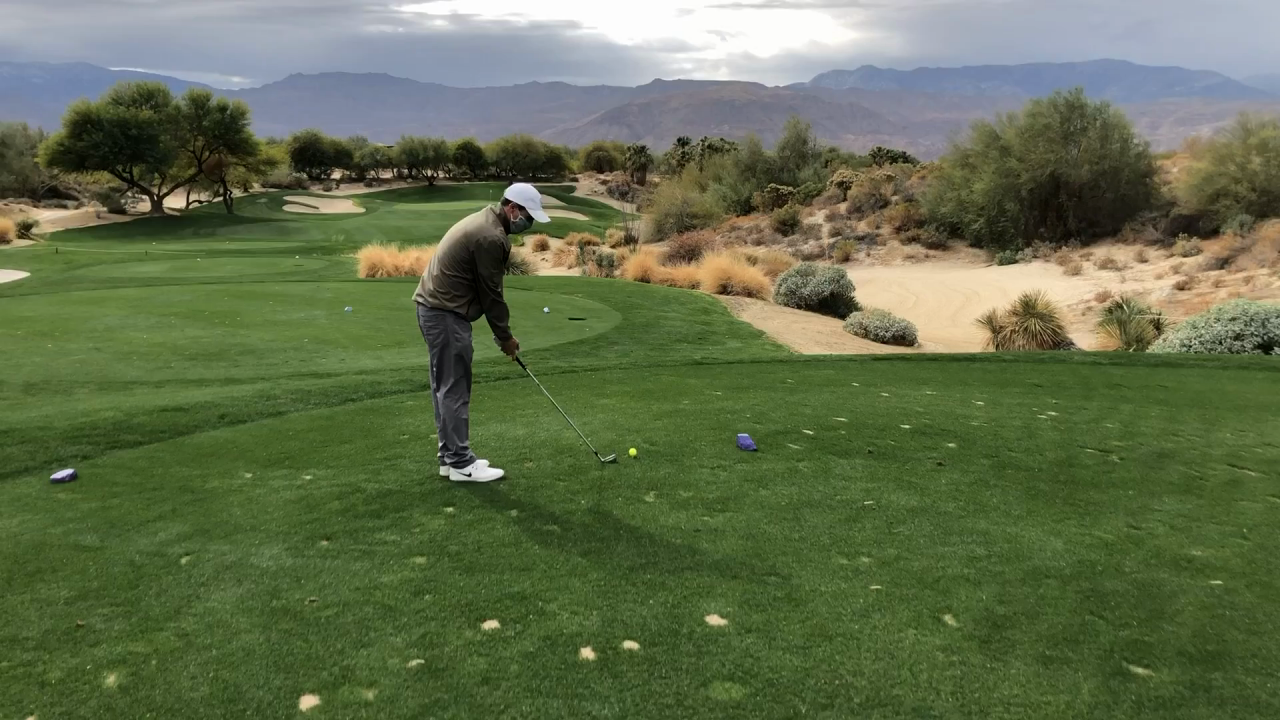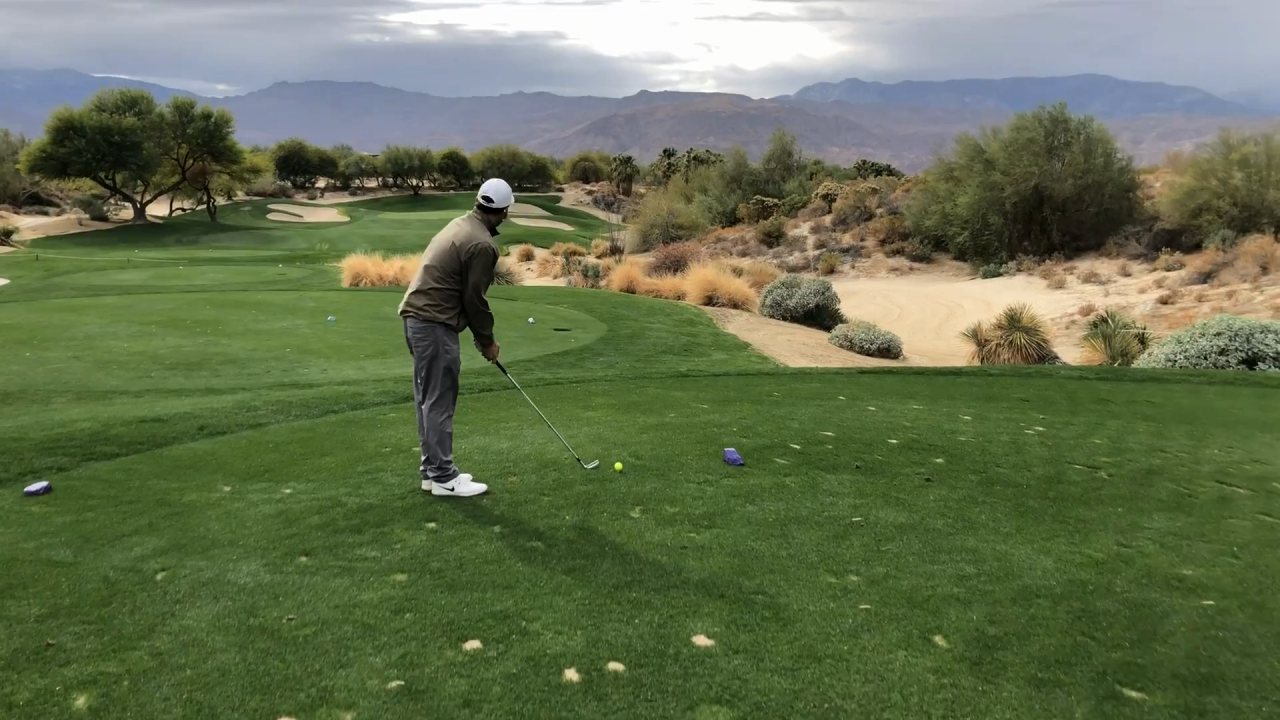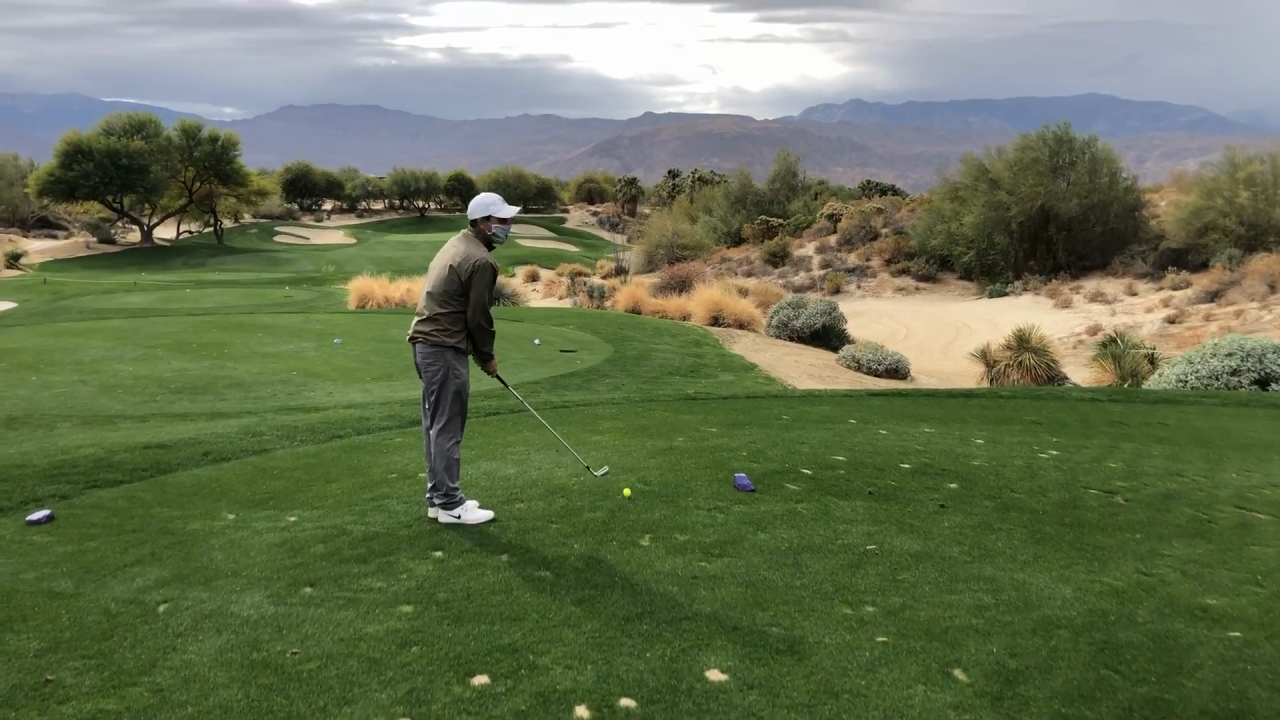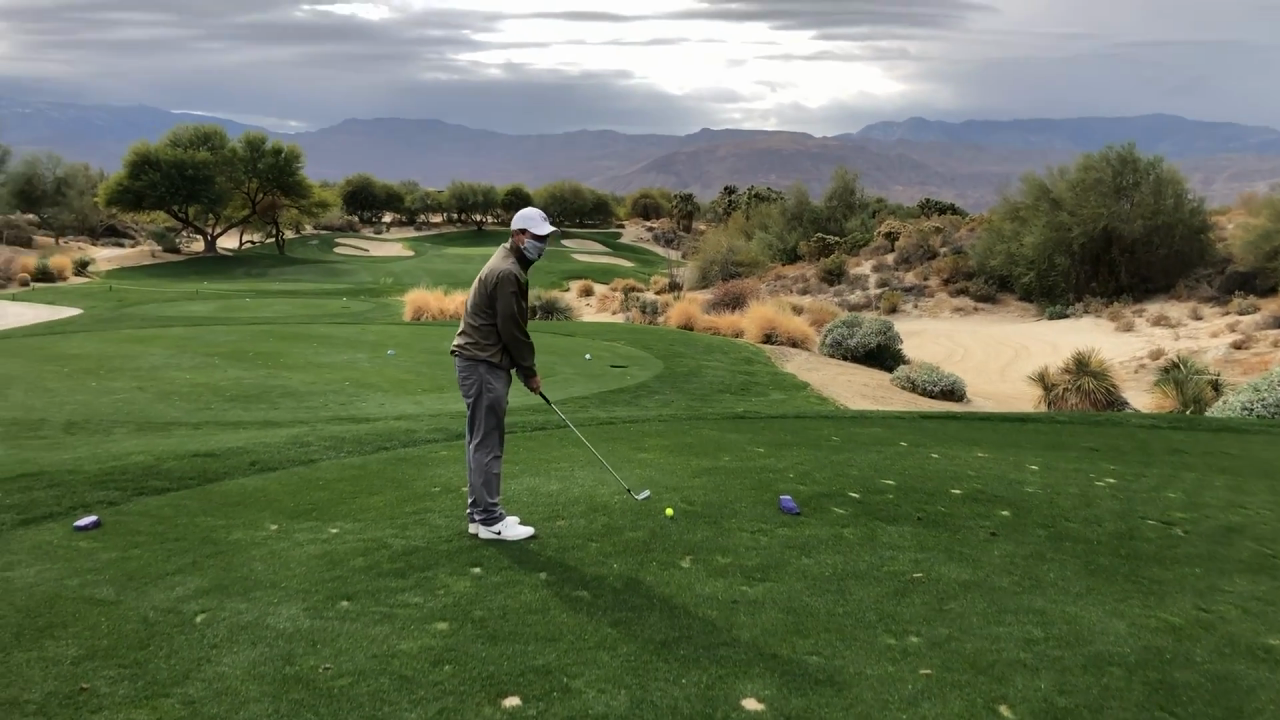
dt=0.5s
person 1, frame 1
left shoulder: (484, 219)
right shoulder: (492, 237)
left elbow: (484, 286)
right elbow: (490, 292)
left wrist: (502, 331)
right wrist: (505, 336)
left hip: (435, 307)
right hip: (446, 313)
left knee: (446, 387)
right knee: (455, 389)
left ankle: (450, 455)
right ankle: (460, 463)
person 1, frame 2
left shoulder: (461, 224)
right shoulder: (482, 245)
right elbow: (474, 299)
left wrist: (481, 336)
right wrist: (487, 340)
left hip: (419, 317)
right hip: (435, 324)
left knee: (429, 399)
right knee: (440, 402)
left ankle: (433, 469)
right ankle: (442, 477)
person 1, frame 3
left shoulder: (457, 244)
right shoulder: (480, 261)
right elbow: (478, 316)
left wrist: (480, 354)
right wrist: (487, 357)
left hip: (428, 342)
right hip: (444, 349)
left knee: (437, 424)
right knee: (448, 427)
left ankle: (439, 496)
right ankle: (448, 505)
person 1, frame 4
left shoulder: (507, 264)
right shoulder: (507, 273)
right elbow: (511, 330)
left wrist: (522, 368)
right wrist: (529, 372)
left hip: (480, 361)
right hip: (483, 365)
left knee: (481, 441)
right knee: (488, 443)
left ankle: (480, 512)
right ankle: (489, 521)
